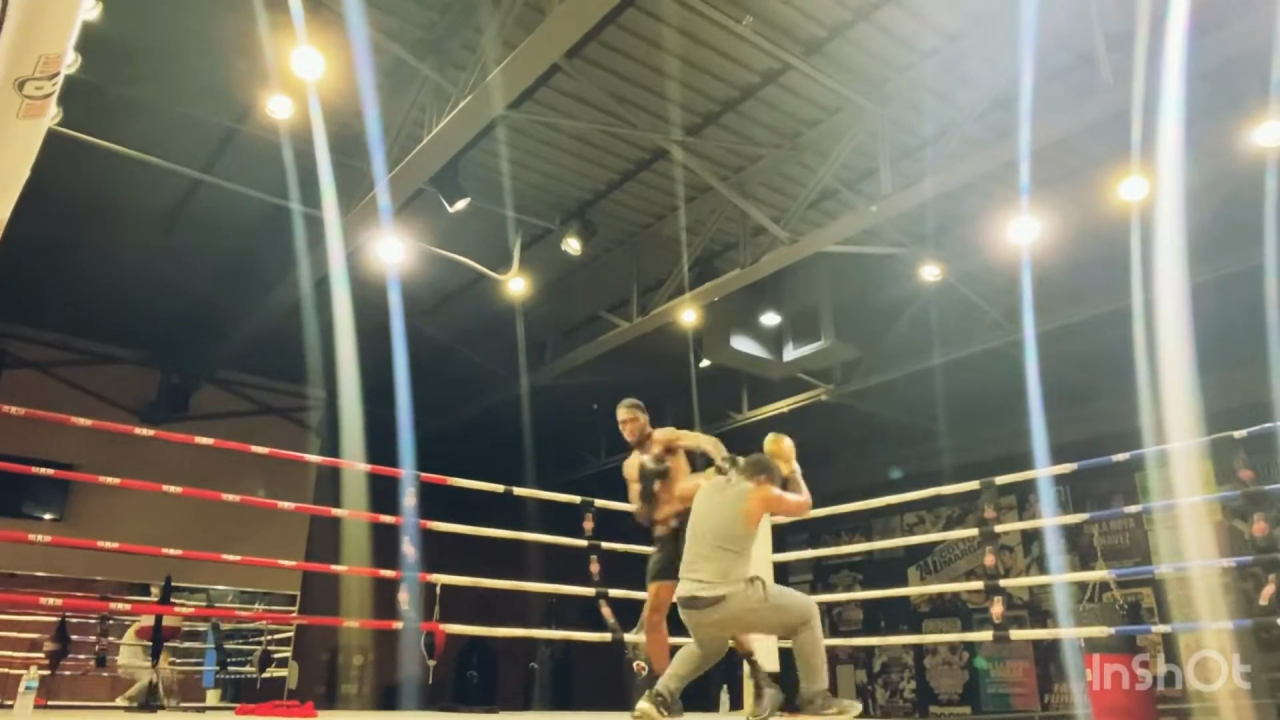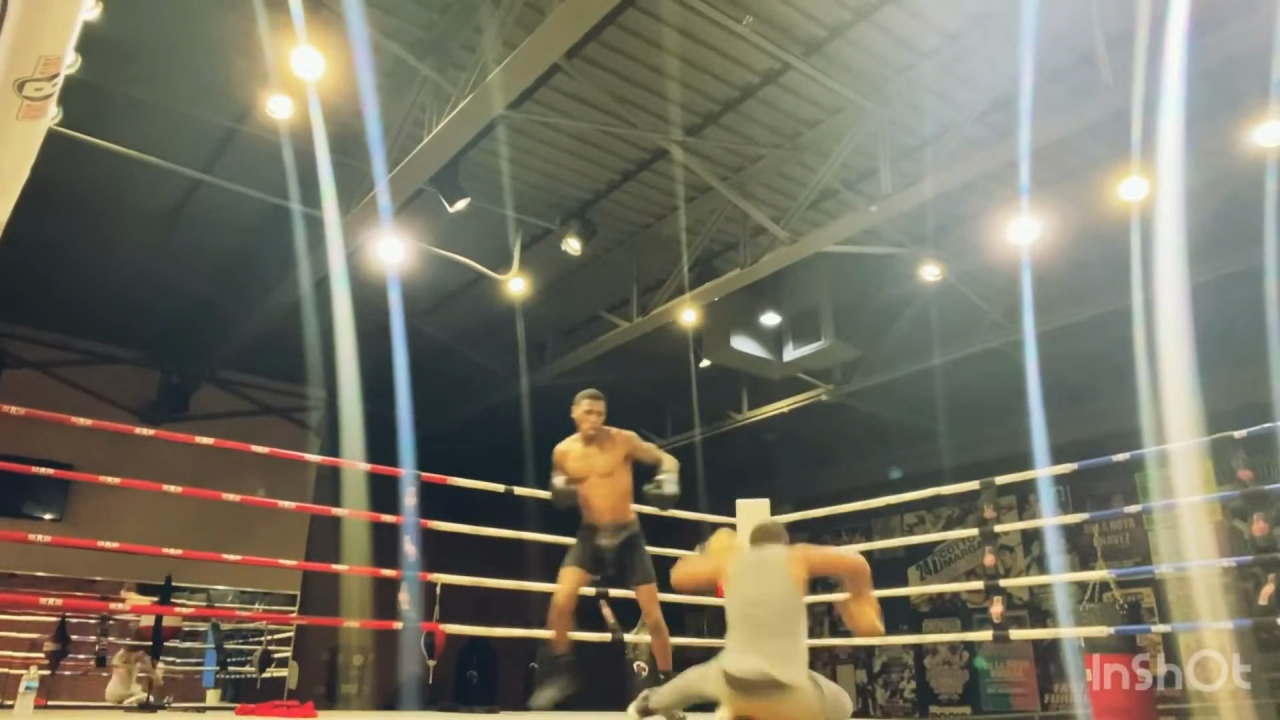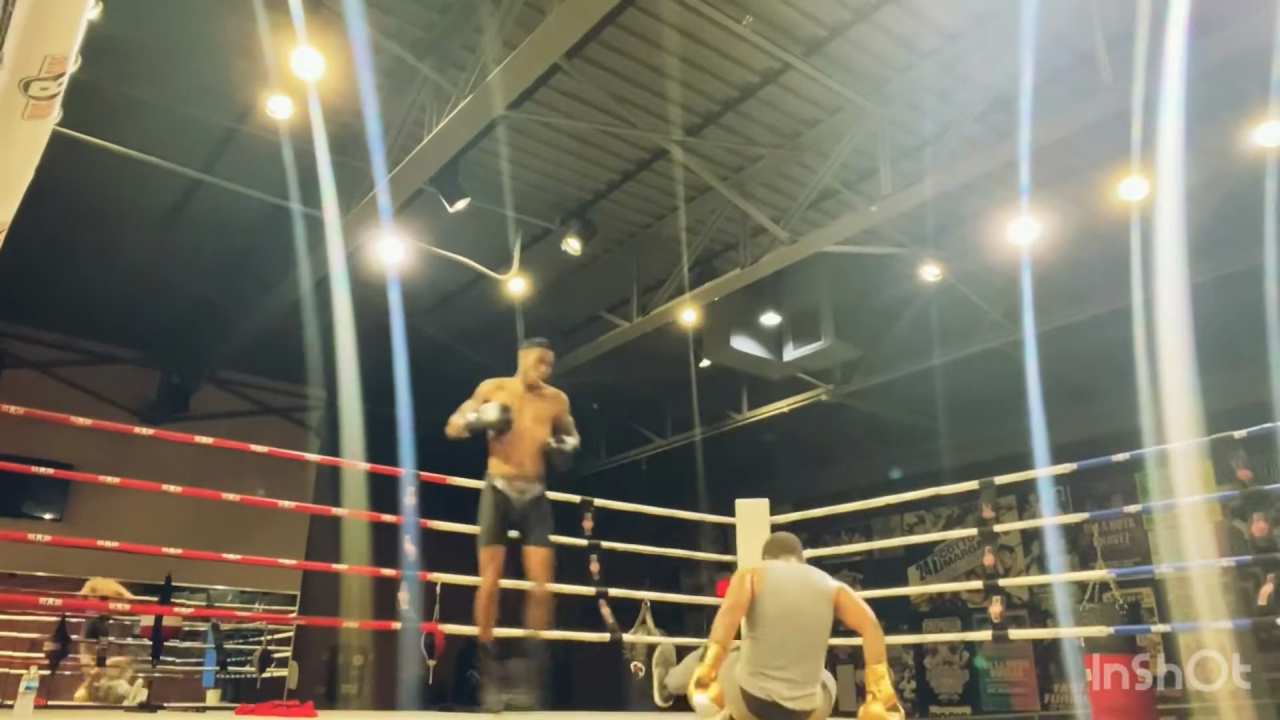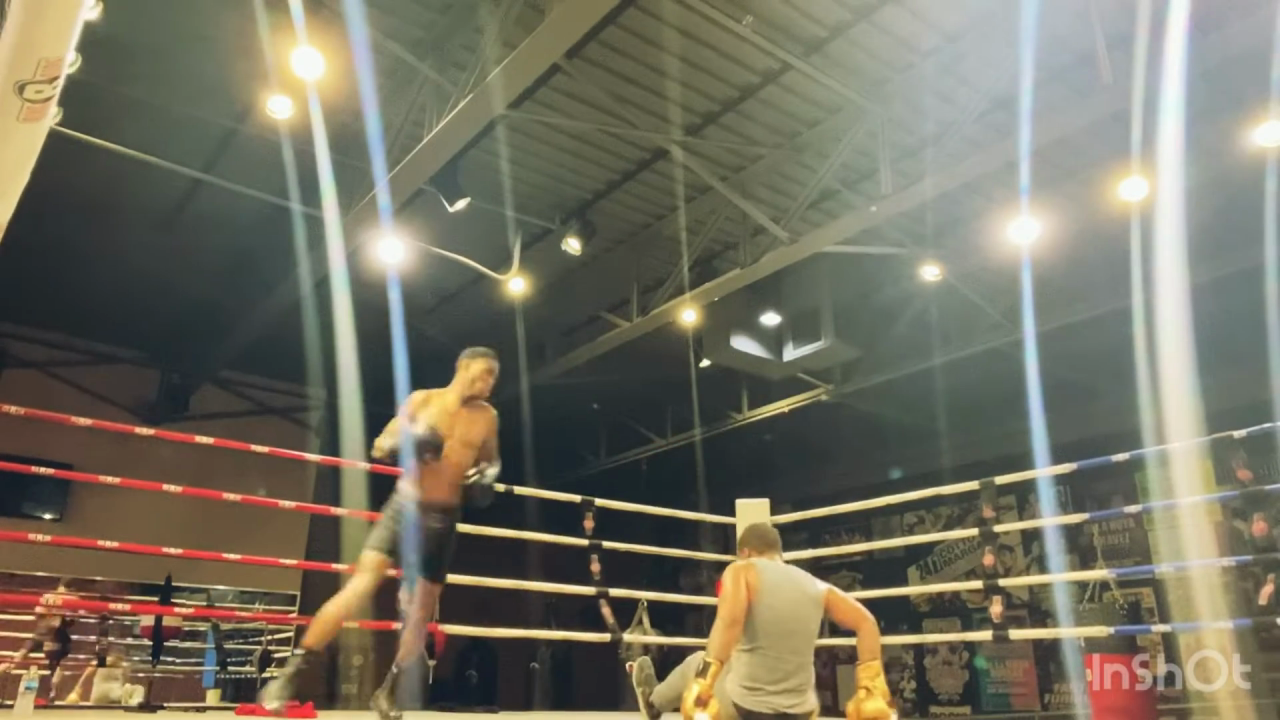
dt=0.3s
person 1, frame 1
left shoulder: (665, 438)
right shoulder: (630, 466)
left elbow: (708, 441)
right elbow: (643, 516)
left wrist: (722, 464)
right wrist: (646, 485)
left hip: (689, 523)
right hip: (663, 535)
right knee: (652, 617)
left ankle: (756, 674)
person 1, frame 2
left shoulder: (624, 441)
right shoulder: (564, 452)
left elbow: (666, 460)
right elbow: (562, 487)
left wrist: (669, 483)
right wrist: (559, 491)
left hip: (627, 537)
right hip: (589, 538)
left knee: (652, 617)
right knee: (561, 602)
right ankle: (563, 674)
person 1, frame 3
left shoulder: (556, 399)
right shoulder: (491, 389)
left elbow: (571, 433)
right elbow: (452, 428)
left wrist: (567, 446)
right wrist: (477, 422)
left hip: (534, 496)
right hip: (498, 491)
left knee: (540, 586)
right knee: (489, 584)
left ankle: (531, 661)
right ankle: (488, 665)
person 1, frame 4
left shoulder: (488, 418)
right shoulder: (421, 401)
left elbow: (492, 461)
right elbow: (379, 448)
left wrist: (488, 476)
right wrist: (407, 442)
left hip: (441, 521)
right hip: (404, 507)
left knee: (420, 617)
right knee: (361, 586)
left ankle: (390, 688)
right ankle: (291, 674)
person 2, frame 1
left shoulder: (710, 487)
right shoulder: (761, 493)
left elbow: (685, 490)
right elbow: (803, 504)
right wrist: (790, 468)
left hip: (689, 603)
right hip: (727, 599)
left knee: (707, 648)
right knee: (806, 612)
left ankle: (657, 697)
right ankle: (816, 698)
person 2, frame 2
left shoulder: (731, 561)
right shoulder: (796, 558)
left elbow: (678, 577)
right elbow: (855, 563)
left wrist: (710, 552)
right wrist: (860, 601)
left hip: (736, 687)
right hip: (789, 695)
left knee: (708, 675)
person 2, frame 3
left shoulder: (751, 574)
right shoulder: (832, 586)
left elbow: (731, 609)
right elbow: (870, 627)
left wrist: (705, 670)
right wrist: (882, 694)
left knee: (714, 658)
right knee: (826, 684)
left ankle: (667, 685)
person 2, frame 4
left shoulder: (741, 572)
right shoulder: (817, 586)
left elbow: (729, 621)
right elbow: (866, 623)
left wrist: (701, 683)
right wrist: (872, 689)
left knee: (697, 665)
